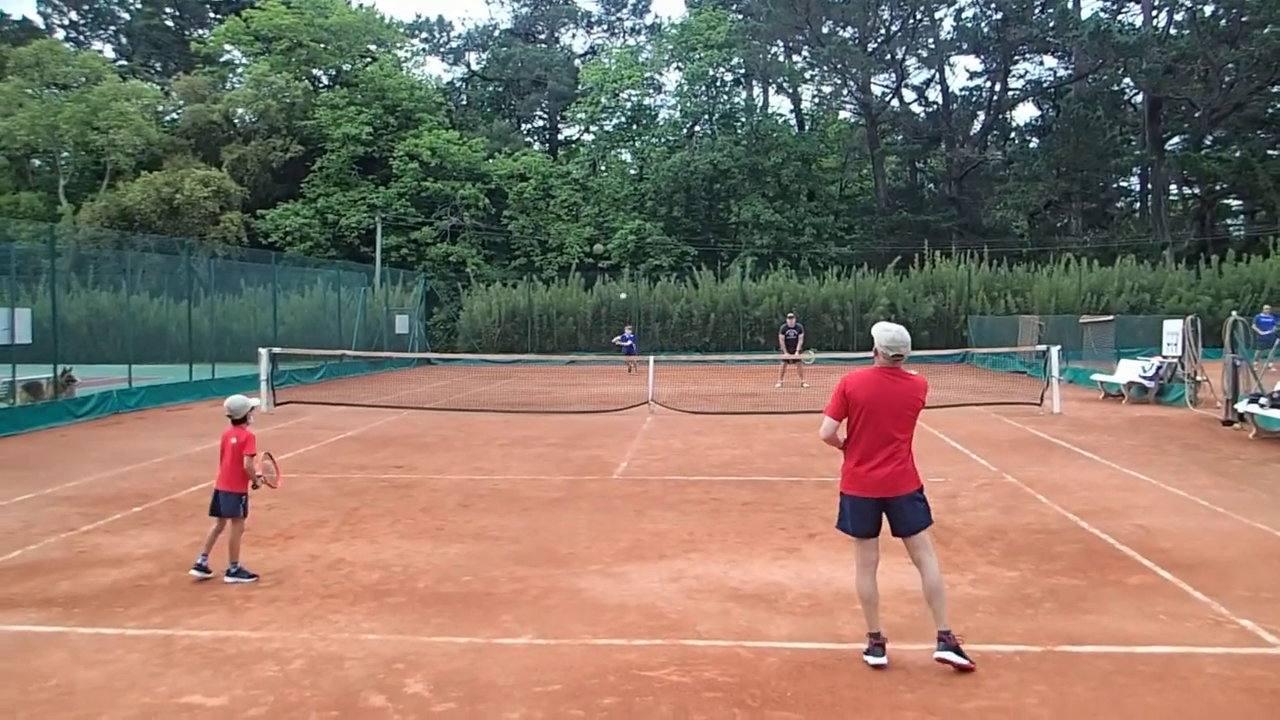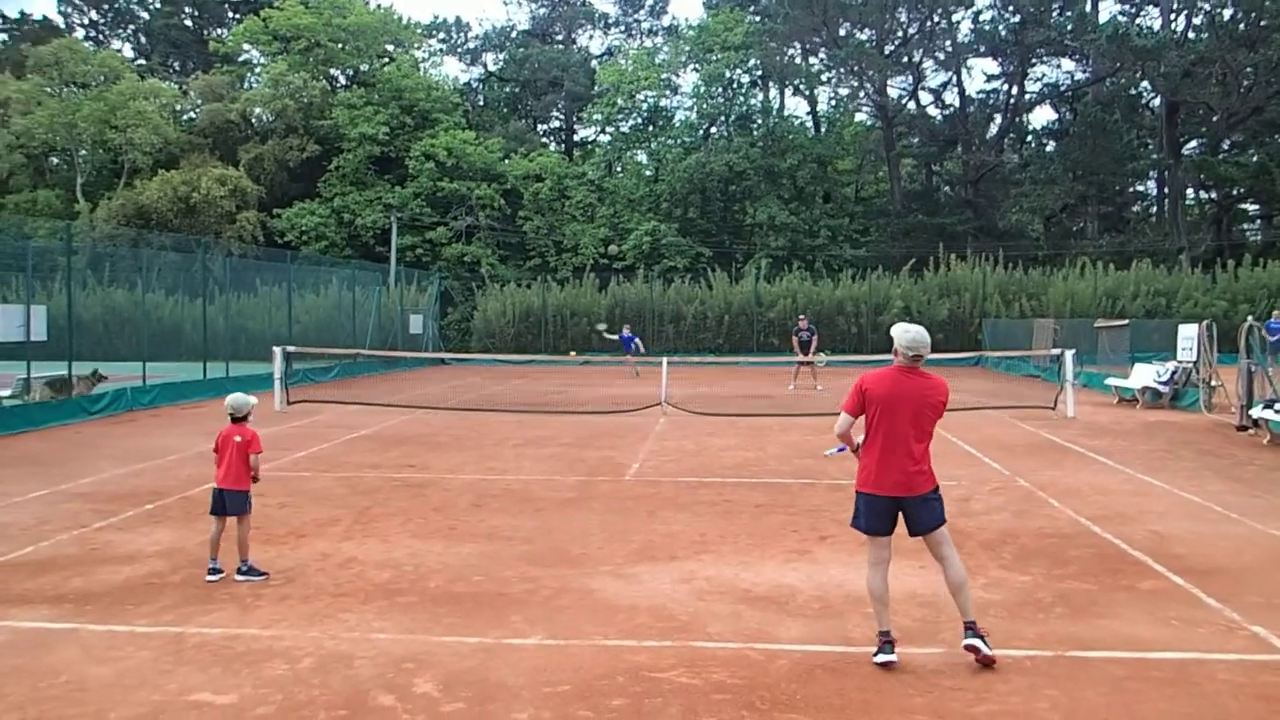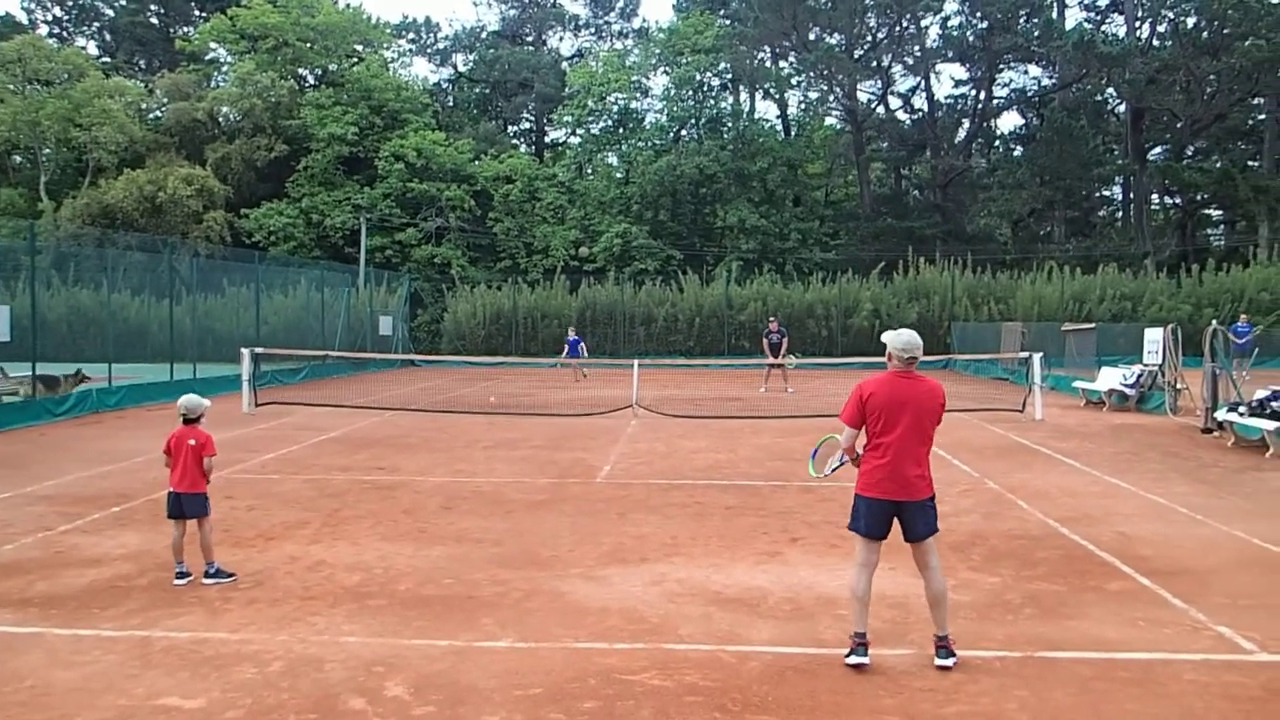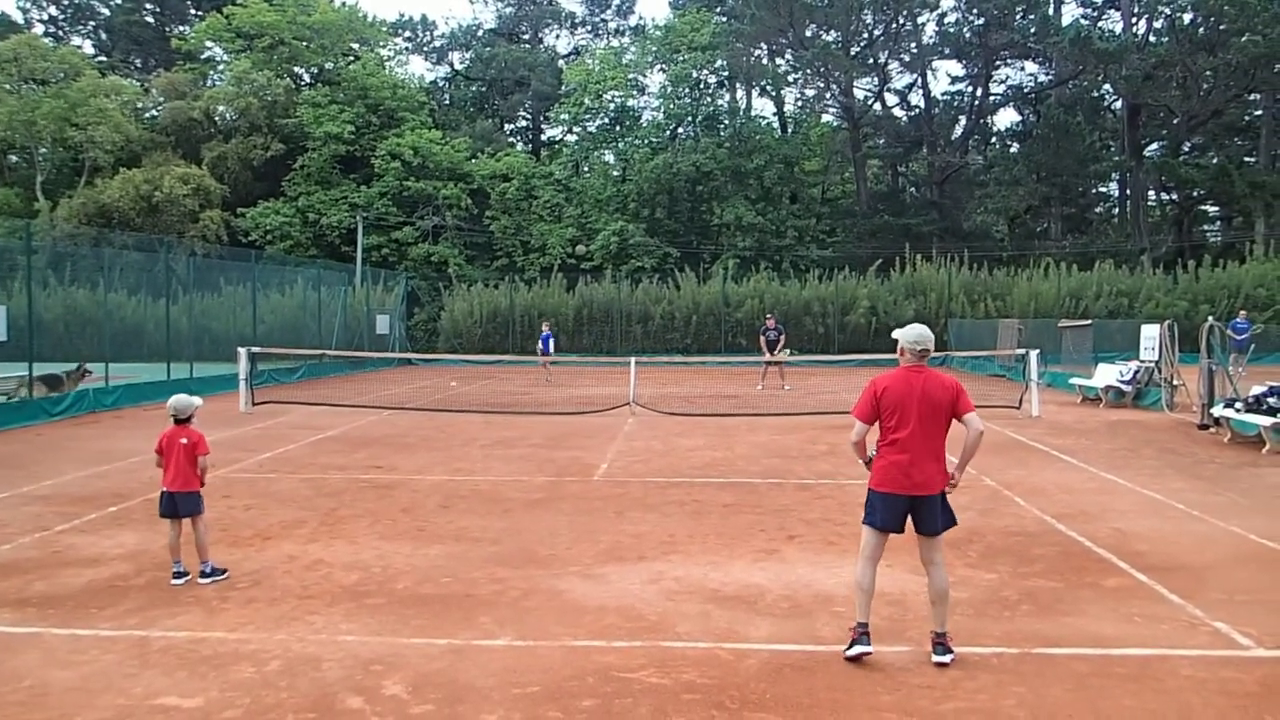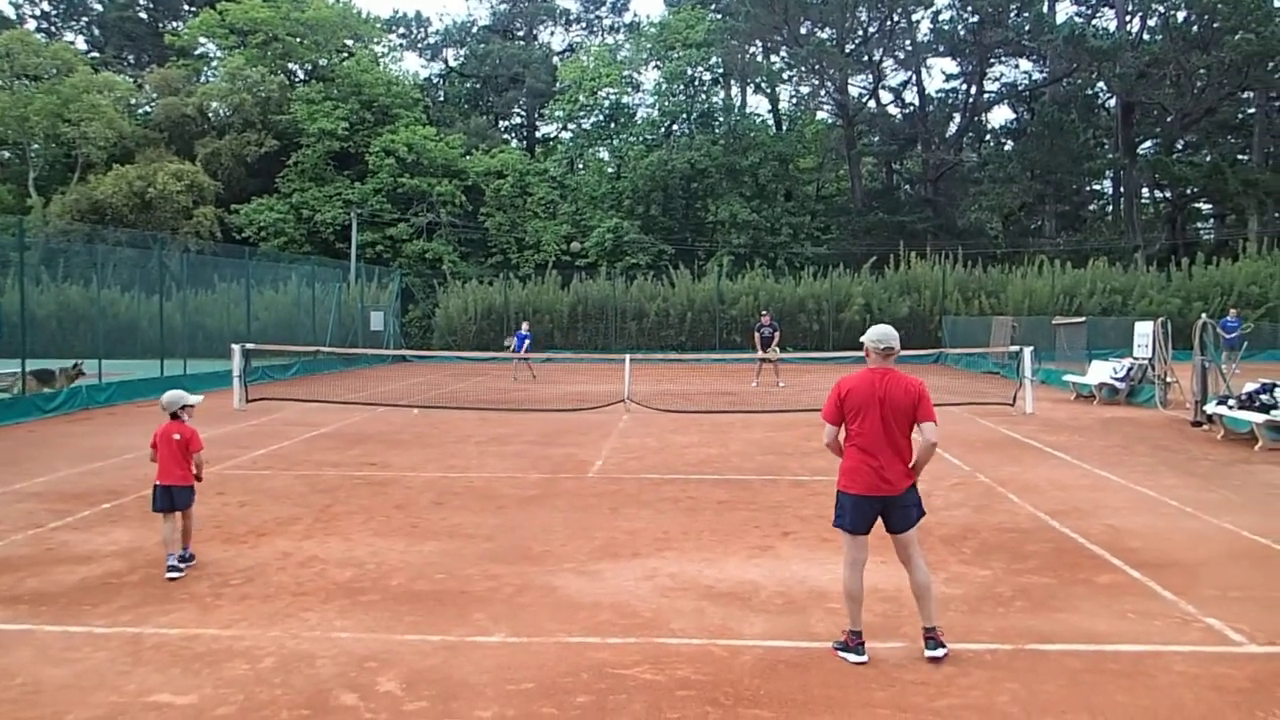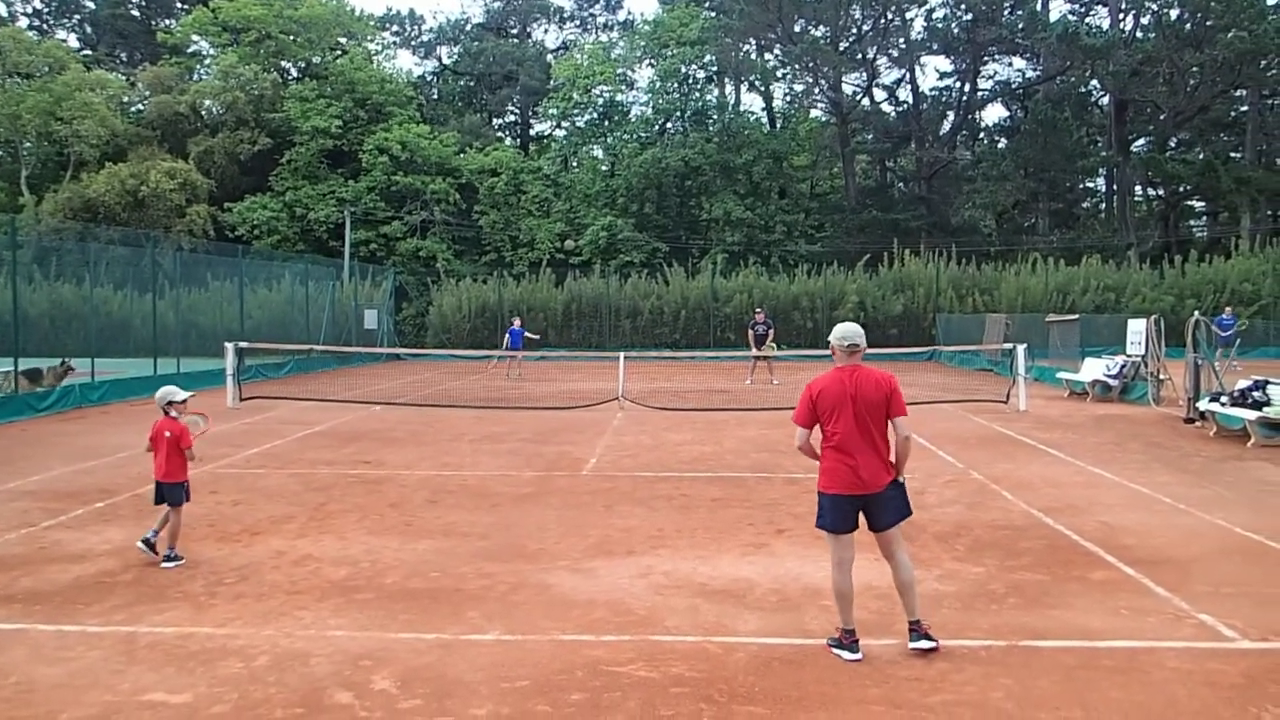
dt=0.4s
person 1, frame 1
left shoulder: (851, 383)
right shoulder: (918, 386)
left elbow: (826, 434)
left hip: (859, 486)
right hip: (903, 485)
left knee: (866, 564)
right knee: (926, 559)
left ankle: (876, 643)
right ankle: (944, 639)
person 1, frame 2
left shoulder: (869, 382)
right shoulder: (939, 388)
left elbow: (841, 429)
left wrist: (856, 447)
left hip: (875, 484)
right hip: (919, 484)
left knee: (877, 563)
right knee: (947, 555)
left ankle: (885, 642)
right ankle: (971, 630)
person 1, frame 3
left shoulder: (867, 389)
right shoulder: (936, 391)
left elbow: (847, 443)
left wrist: (858, 459)
left hip: (874, 488)
right hip: (917, 489)
left knee: (864, 565)
right knee: (930, 566)
left ankle: (859, 643)
right ankle: (943, 645)
person 1, frame 4
left shoulder: (880, 384)
right shoulder: (949, 385)
left elbow: (857, 437)
right elbow: (977, 428)
left wrist: (867, 461)
right wrist: (958, 470)
left hip: (887, 483)
right hip: (931, 485)
left knee: (868, 558)
right knee: (934, 562)
left ankle: (861, 634)
right ankle: (940, 641)
person 1, frame 5
left shoulder: (845, 385)
right shoulder: (914, 388)
left elbow: (829, 439)
right elbow: (930, 440)
right wrist: (914, 471)
left hip: (855, 486)
right hip: (898, 486)
left knee: (853, 564)
right knee: (913, 559)
left ankle: (855, 640)
right ankle: (931, 636)
person 1, frame 6
left shoulder: (816, 387)
right shoulder: (885, 381)
left elbow: (801, 443)
right elbow: (904, 434)
right wrist: (898, 471)
left hip: (836, 485)
right hip: (879, 482)
left knee: (841, 562)
right knee: (897, 554)
left ankle: (848, 638)
right ankle: (916, 629)
person 2, frame 1
left shoulder: (227, 434)
right shoulder: (248, 436)
right elbow: (247, 465)
left wrist: (251, 475)
right wrist: (255, 480)
left hip: (221, 486)
right hip: (236, 489)
left knee: (219, 525)
right knee: (237, 528)
left ankle: (201, 564)
right ankle: (233, 570)
person 2, frame 2
left shoulder: (222, 433)
right shoulder: (251, 435)
left elbow: (216, 460)
right elbow: (253, 463)
right wrist: (255, 475)
left hip: (220, 485)
right hip: (239, 487)
left knee: (218, 525)
right knee: (243, 526)
left ankle: (213, 567)
right ankle: (244, 568)
person 2, frame 3
left shoulder: (174, 435)
right shoulder: (204, 437)
left elbow: (167, 462)
right elbow: (207, 466)
right wrist: (207, 478)
left hip: (176, 489)
right hip: (196, 490)
left knee: (178, 529)
right knee: (205, 528)
left ankle: (180, 571)
right ankle: (211, 570)
person 2, frame 4
left shoulder: (165, 435)
right shoulder: (196, 436)
left elbow: (158, 463)
right elbow: (202, 465)
right wrist: (202, 479)
left hip: (170, 488)
right hip: (190, 489)
left knee: (174, 529)
right knee: (200, 527)
left ankle: (178, 570)
right ankle: (206, 569)
person 2, frame 5
left shoulder: (161, 430)
right shoulder: (190, 432)
left elbow: (153, 457)
right elbow: (198, 460)
right wrist: (199, 474)
left hip: (163, 482)
right hip: (183, 482)
left knee: (169, 522)
right knee: (186, 518)
left ankle: (172, 564)
right ankle: (184, 554)
person 2, frame 6
left shoulder: (157, 425)
right shoulder: (181, 428)
left elbow: (149, 448)
right elbow: (190, 456)
right wrist: (191, 451)
left hip: (161, 475)
right hip: (176, 477)
left knee: (172, 509)
right knee: (175, 514)
left ankle: (149, 538)
right ankle: (170, 555)
